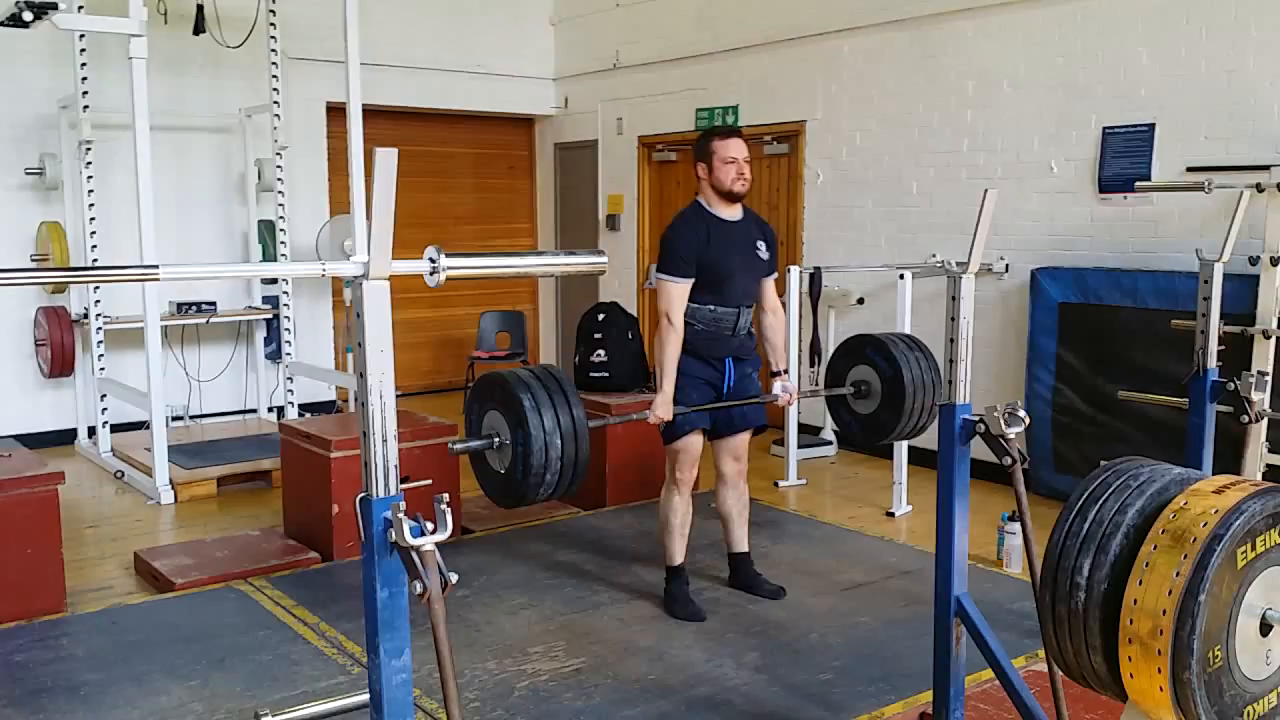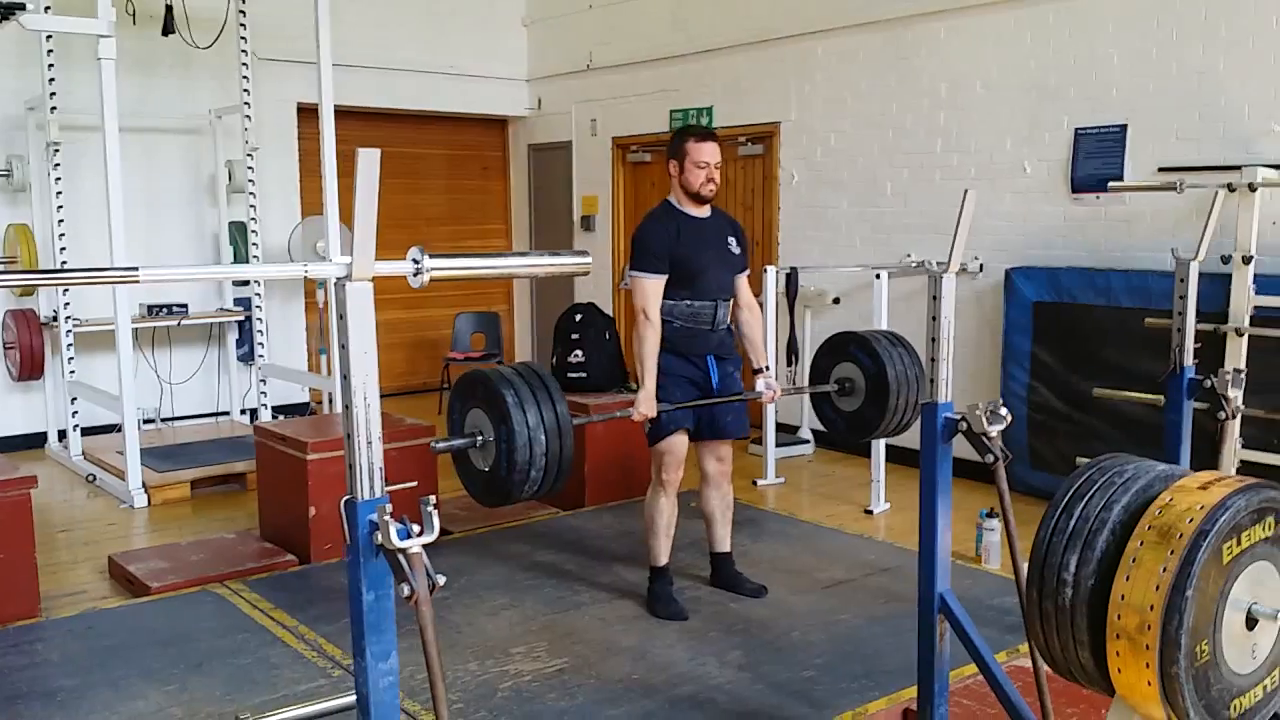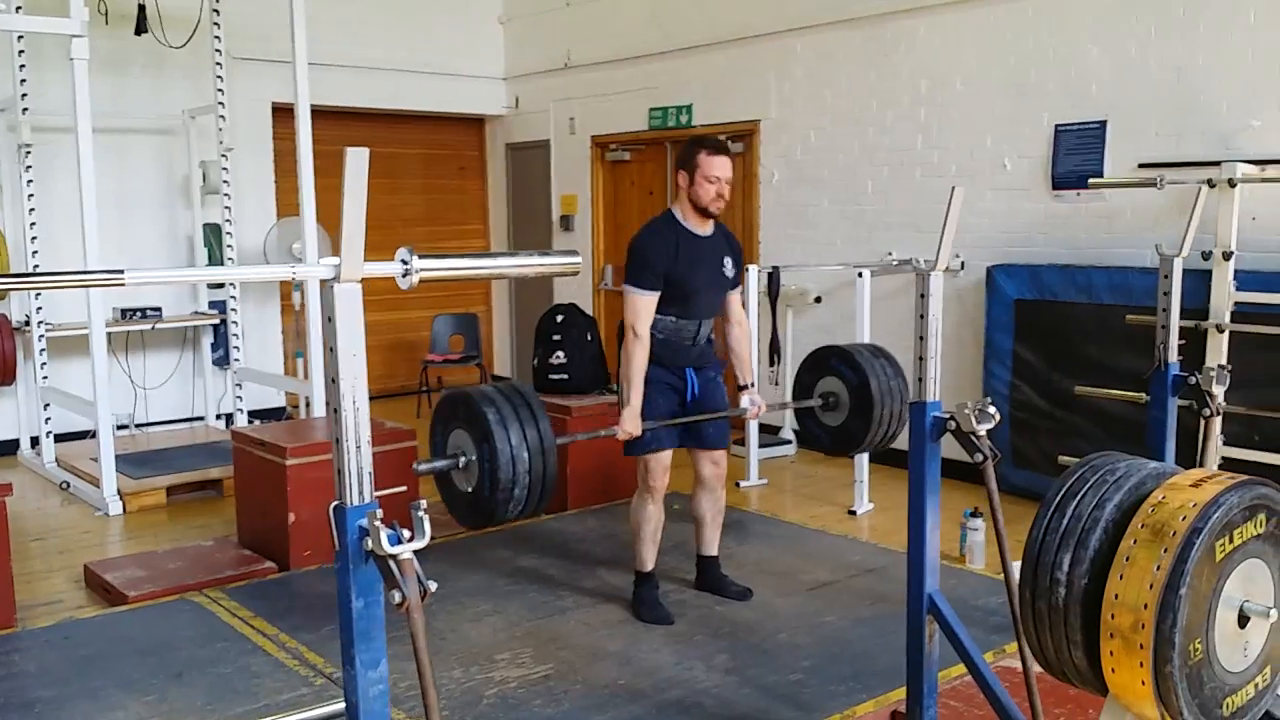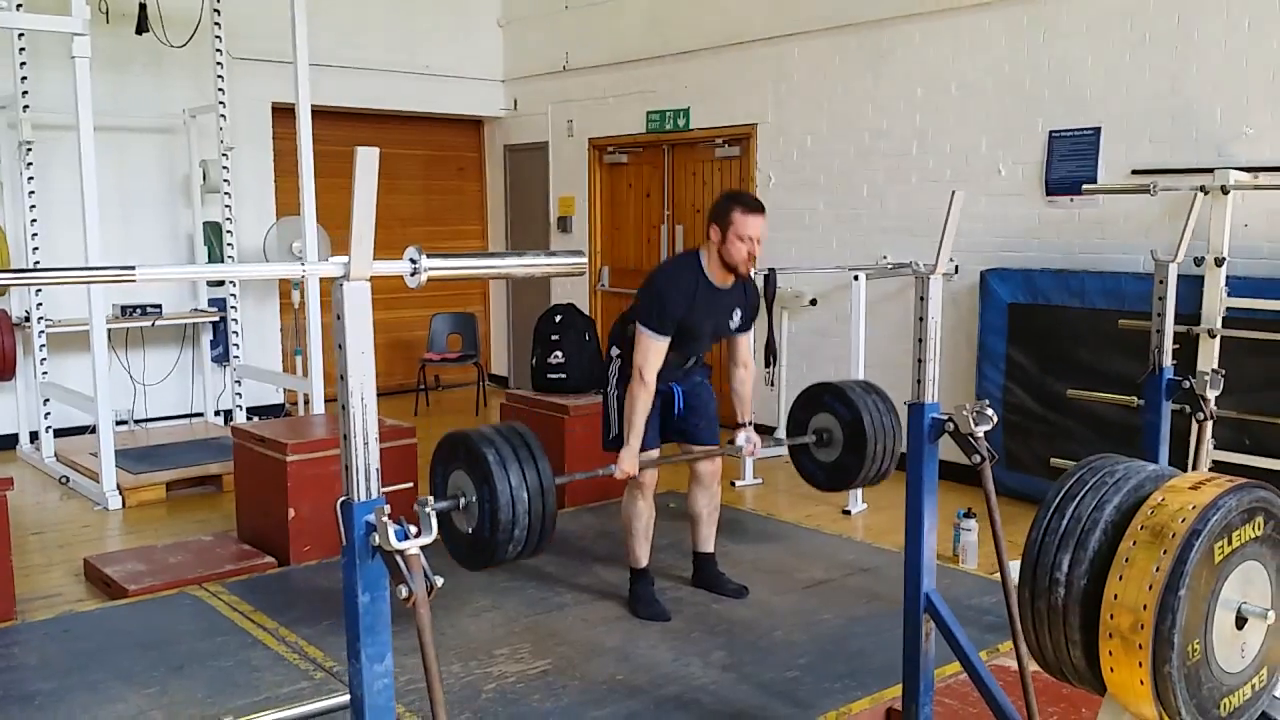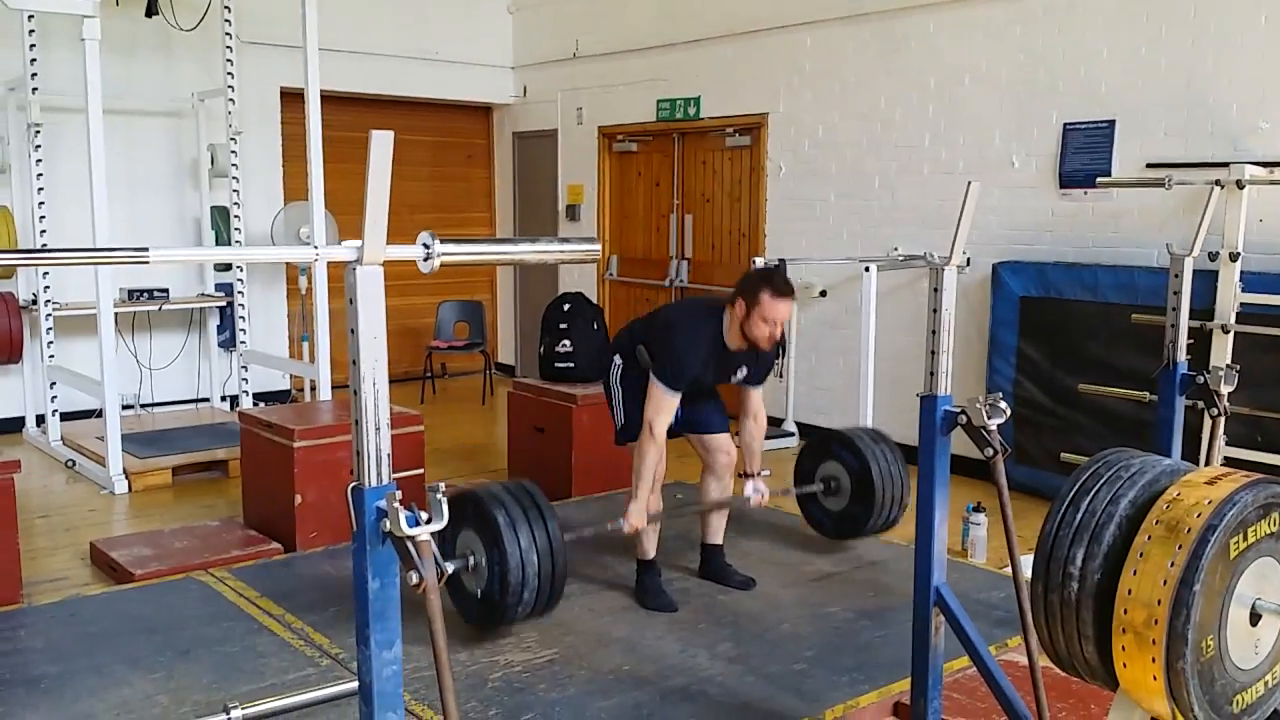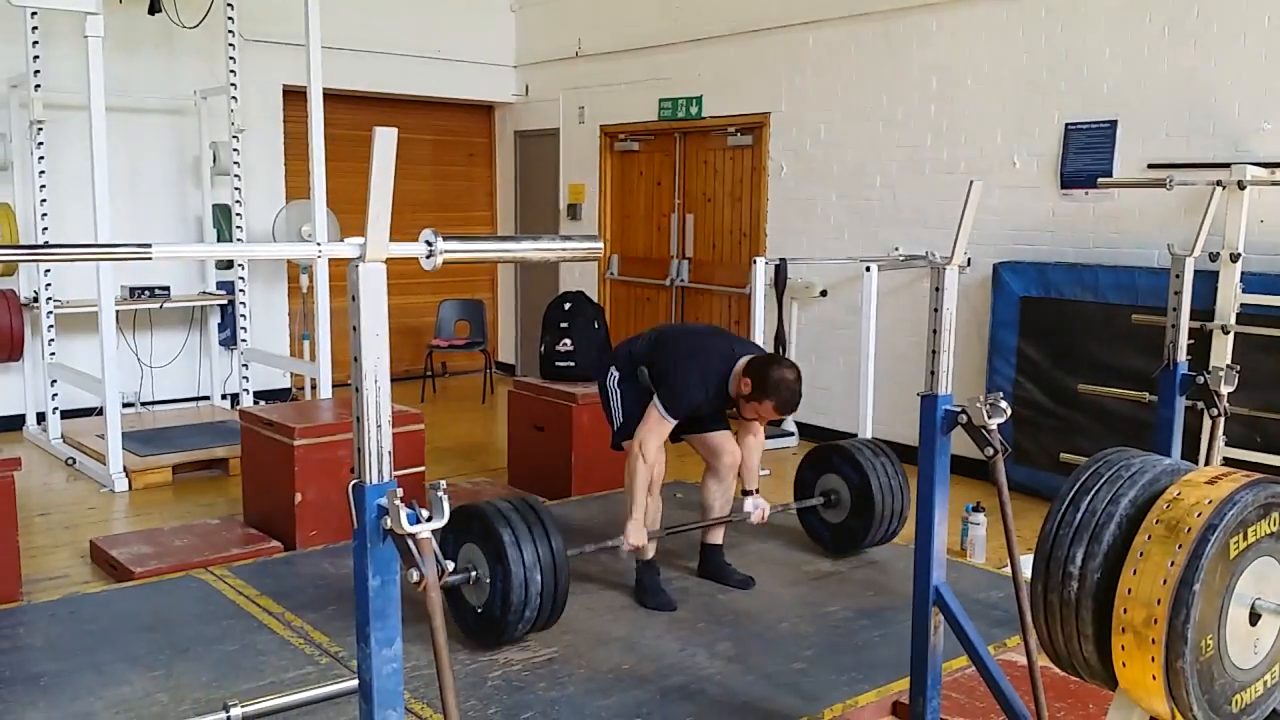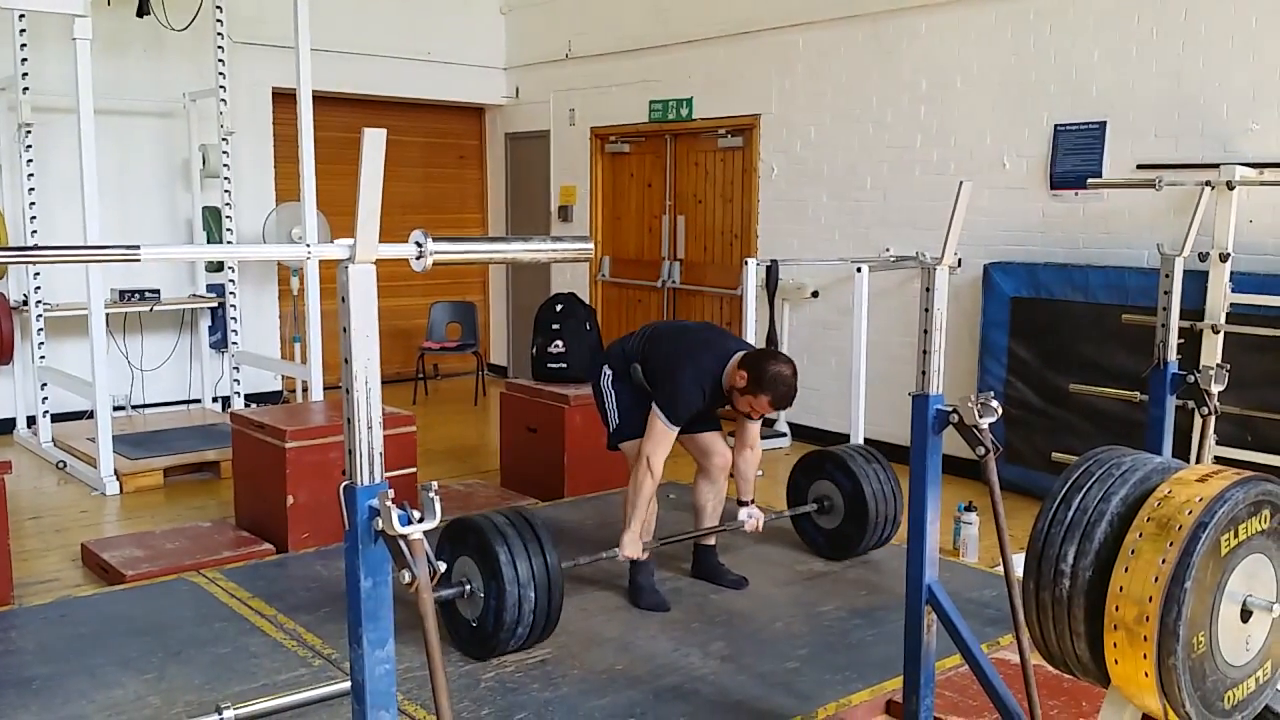
dt=0.2s
person 1, frame 1
left shoulder: (760, 231)
right shoulder: (686, 231)
left elbow: (770, 307)
right elbow: (670, 317)
left wrist: (780, 372)
right wrist: (664, 393)
left hip: (739, 361)
right hip: (690, 364)
left knee: (735, 467)
right knee: (683, 472)
left ankle: (741, 566)
right ankle: (675, 581)
person 1, frame 2
left shoulder: (729, 228)
right shoulder: (657, 229)
left elbow: (745, 303)
right elbow: (646, 313)
left wrist: (761, 369)
right wrist: (647, 388)
left hip: (722, 360)
right hip: (672, 363)
left knee: (719, 468)
right knee: (670, 472)
left ankle: (723, 566)
right ankle: (659, 581)
person 1, frame 3
left shoulder: (727, 244)
right shoulder: (654, 241)
left elbow: (736, 320)
right elbow: (637, 330)
left wrist: (746, 386)
right wrist: (631, 407)
left hip: (702, 366)
right hip: (652, 369)
left knee: (714, 471)
right knee: (655, 479)
left ankle: (708, 570)
right ankle: (645, 586)
person 1, frame 4
left shoulder: (746, 293)
right shoulder: (673, 283)
left elbow: (742, 363)
right elbow: (645, 372)
left wrist: (745, 425)
right wrist: (631, 448)
left hip: (689, 372)
right hip: (633, 363)
left knee: (710, 469)
right knee: (643, 477)
left ankle: (705, 567)
right ankle: (640, 582)
person 1, frame 5
left shoulder: (762, 349)
right shoulder: (688, 339)
left elbow: (753, 415)
right elbow: (654, 426)
left wrist: (752, 475)
right wrist: (638, 501)
right hip: (636, 370)
left knee: (723, 458)
right knee: (654, 469)
left ankle: (712, 559)
right ankle: (647, 573)
person 1, frame 6
left shoulder: (762, 377)
right shoulder: (696, 383)
left elbow: (751, 435)
right elbow: (642, 447)
left wrist: (751, 493)
right wrist: (635, 521)
left hip: (673, 375)
right hip: (630, 377)
left knee: (727, 457)
right knee: (653, 469)
left ankle: (712, 557)
right ankle: (646, 572)
person 1, frame 7
left shoulder: (758, 377)
right shoulder: (690, 381)
left elbow: (748, 447)
right elbow: (651, 459)
left wrist: (747, 503)
right wrist: (631, 532)
left hip: (667, 375)
right hip: (623, 377)
left knee: (718, 460)
right knee: (648, 469)
left ankle: (705, 557)
right ankle: (641, 573)
